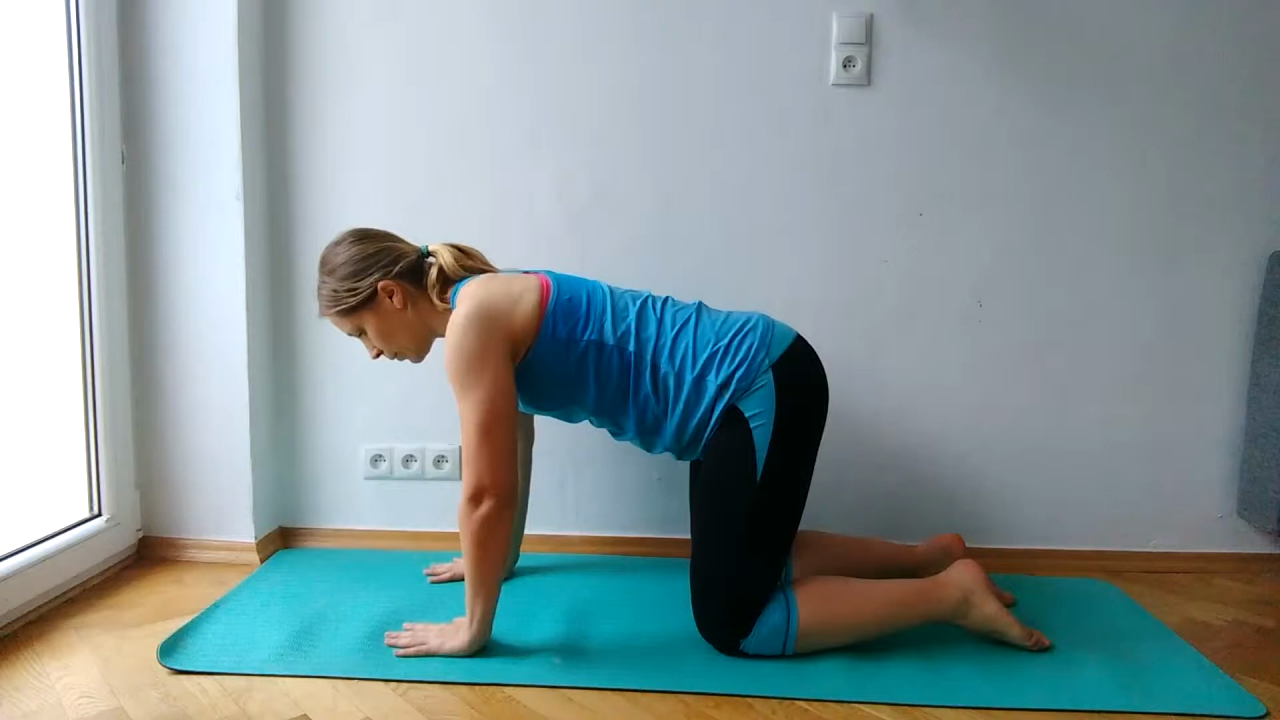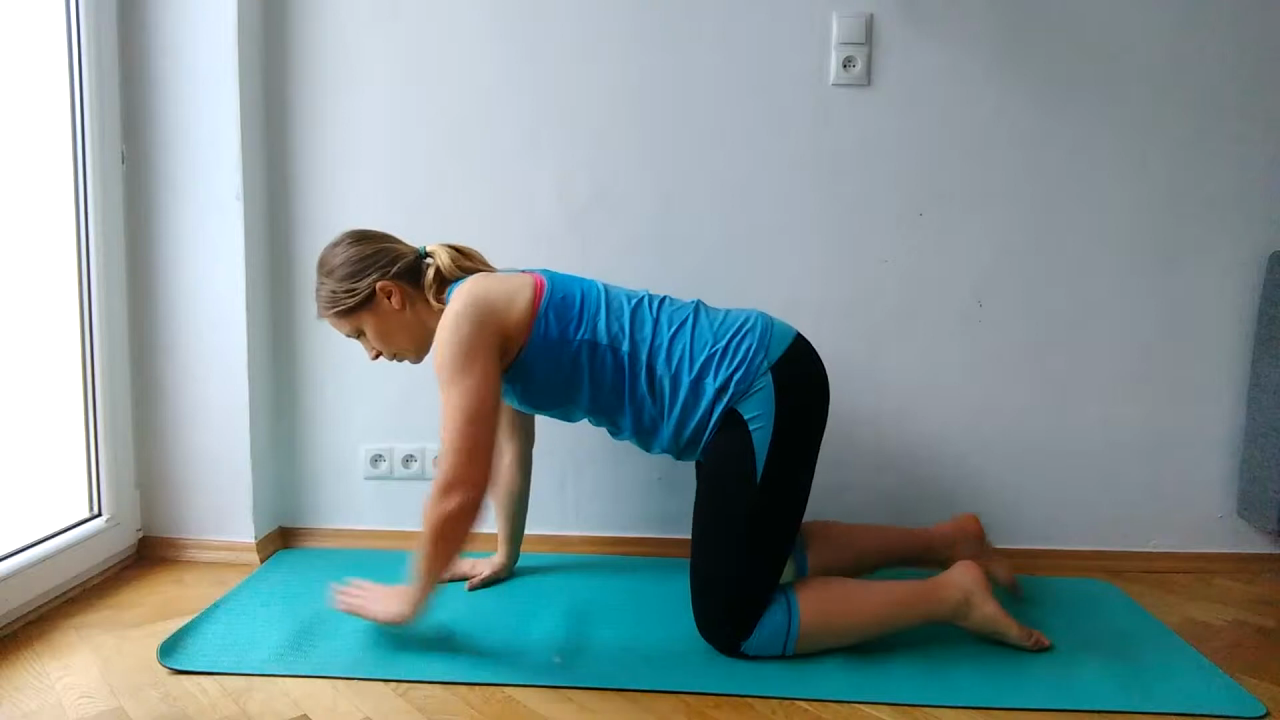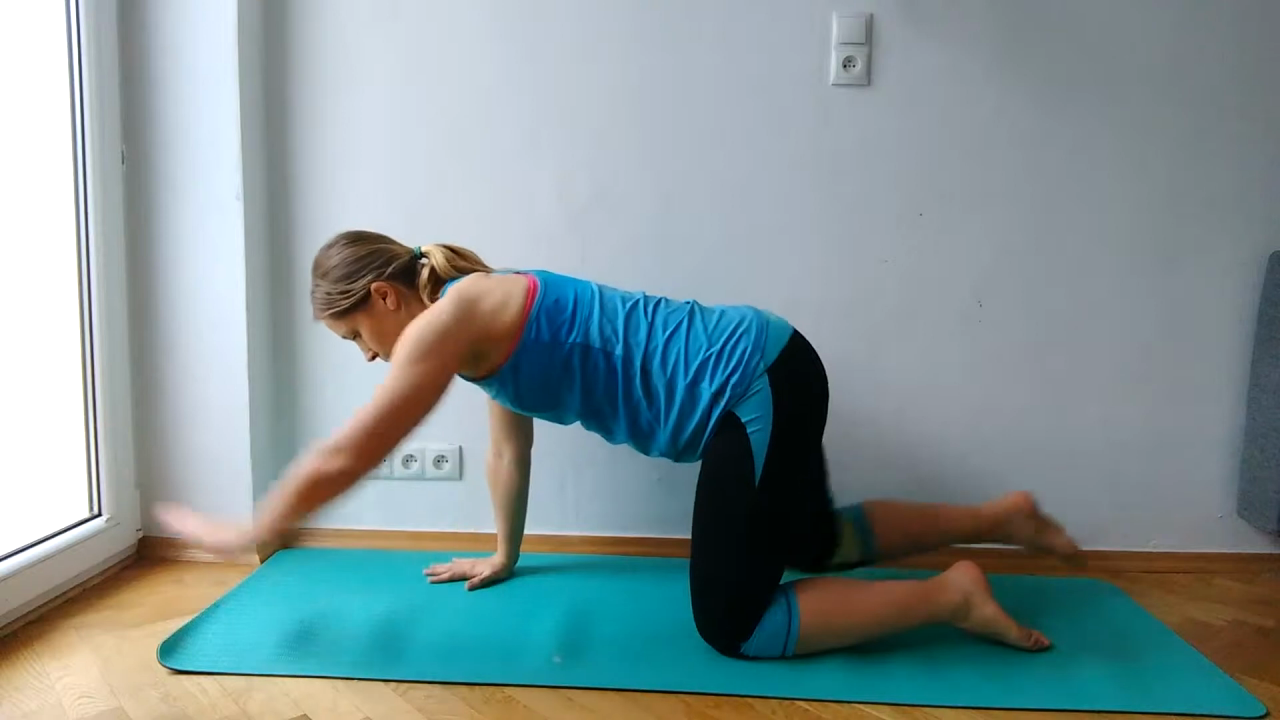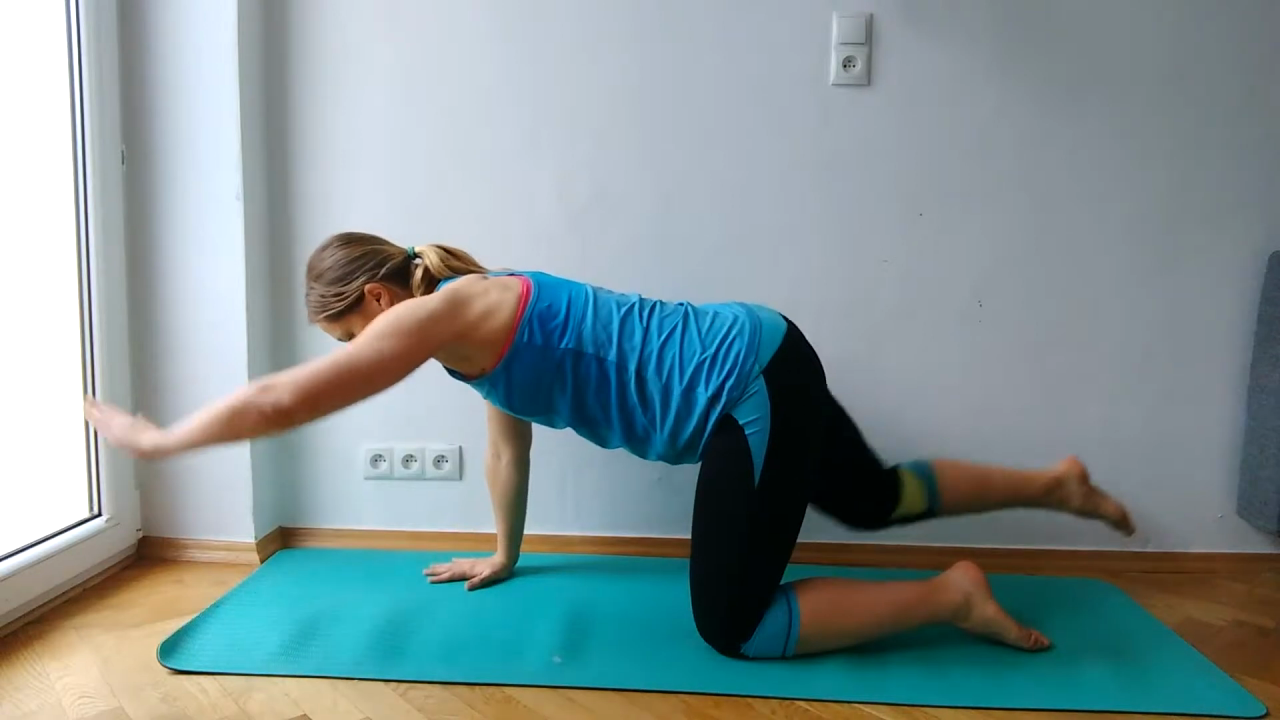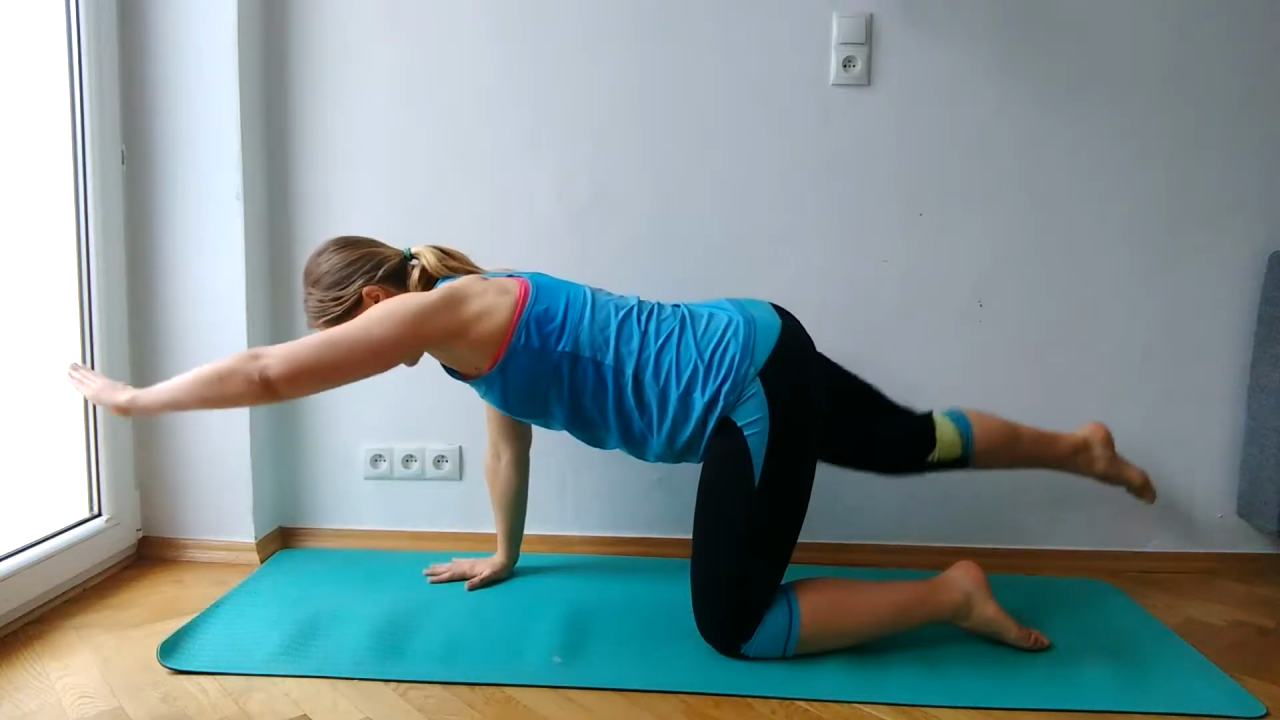
dt=0.2s
person 1, frame 1
left shoulder: (473, 320)
right shoulder: (488, 305)
left elbow: (485, 491)
right elbow: (513, 457)
left wrist: (473, 626)
right wrist: (498, 557)
left hip: (760, 387)
right hip: (748, 384)
left knee: (731, 623)
right knee: (748, 561)
left ankle: (952, 595)
right ankle: (932, 557)
person 1, frame 2
left shoulder: (465, 319)
right shoulder: (485, 307)
left elbow: (459, 486)
right elbow: (511, 443)
left wrist: (411, 596)
right wrist: (502, 556)
left hip: (761, 388)
right hip: (755, 383)
left knee: (732, 623)
right knee: (759, 556)
left ankle: (953, 594)
right ankle: (945, 541)
person 1, frame 3
left shoulder: (450, 320)
right shoulder: (473, 316)
left elbow: (345, 456)
right elbow: (507, 443)
left wrist: (248, 533)
right wrist: (503, 553)
left hip: (758, 388)
right hip: (757, 373)
left knee: (731, 624)
right knee: (811, 542)
left ankle: (951, 594)
right ankle: (1000, 518)
person 1, frame 4
left shoulder: (441, 314)
right shoulder: (475, 314)
left elbow: (284, 400)
right elbow: (508, 443)
left wrist: (158, 439)
right wrist: (501, 555)
left hip: (748, 391)
right hip: (756, 365)
left knee: (733, 625)
right knee: (868, 500)
left ankle: (948, 594)
right ankle: (1055, 486)
person 1, frame 5
left shoulder: (438, 312)
right shoulder: (478, 312)
left elbow: (270, 373)
right elbow: (508, 442)
left wrist: (135, 397)
right wrist: (501, 555)
left hip: (750, 391)
right hip: (757, 357)
left knee: (732, 624)
right knee: (904, 442)
left ankle: (950, 595)
right ankle: (1080, 450)
